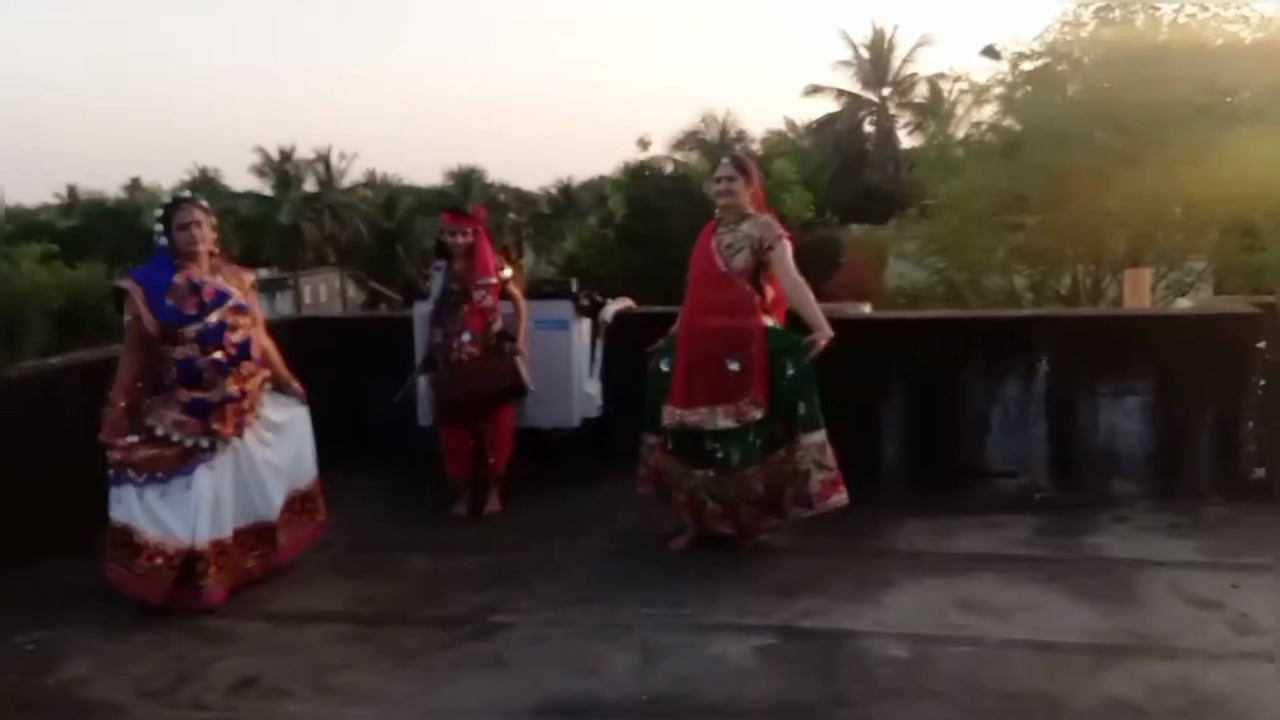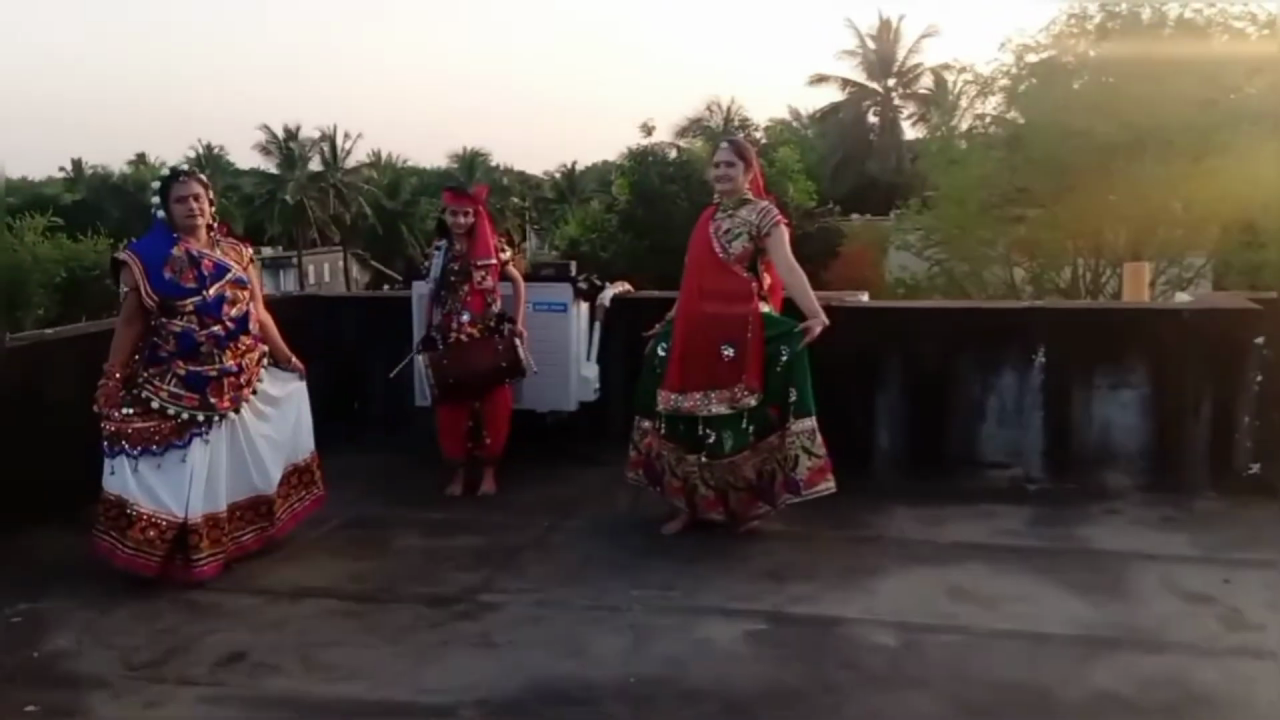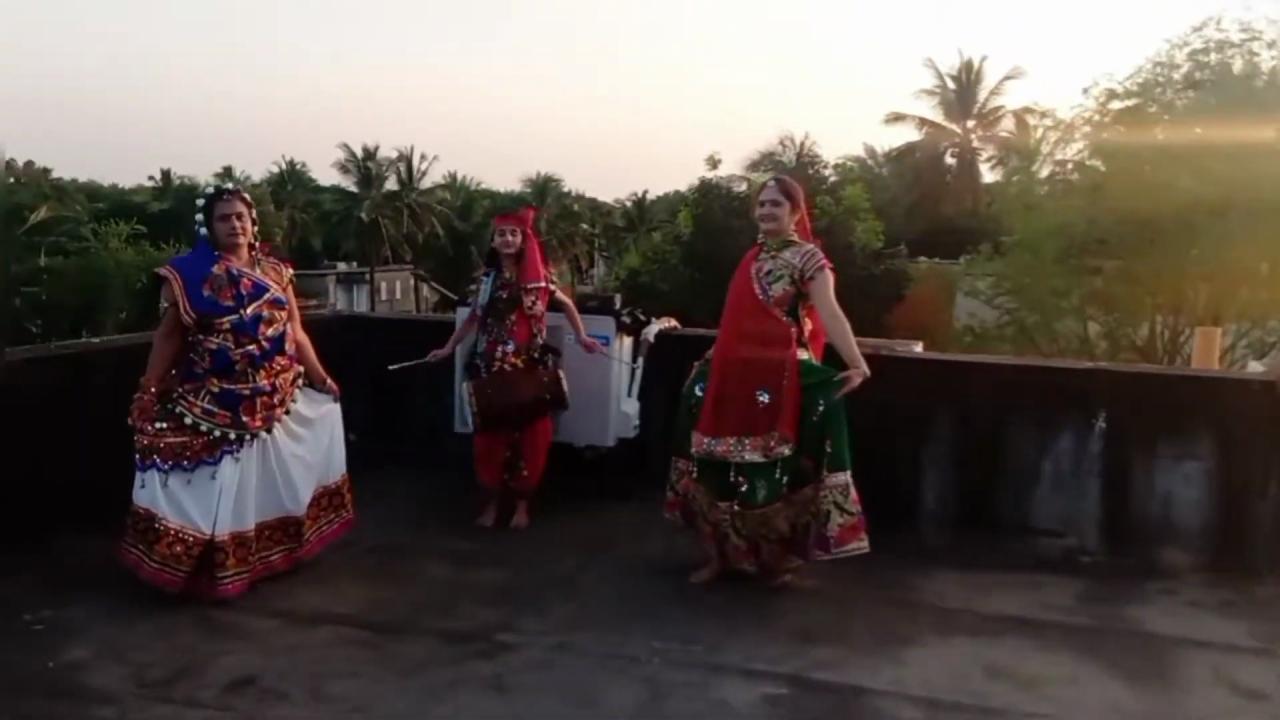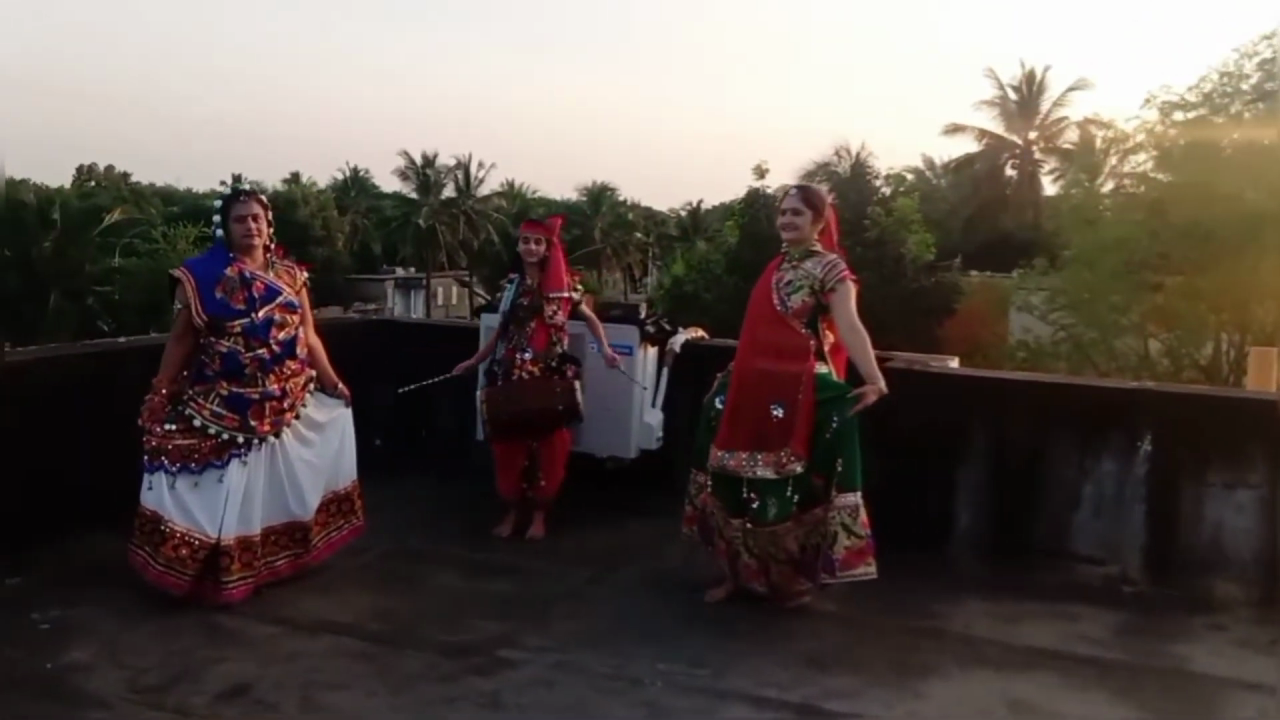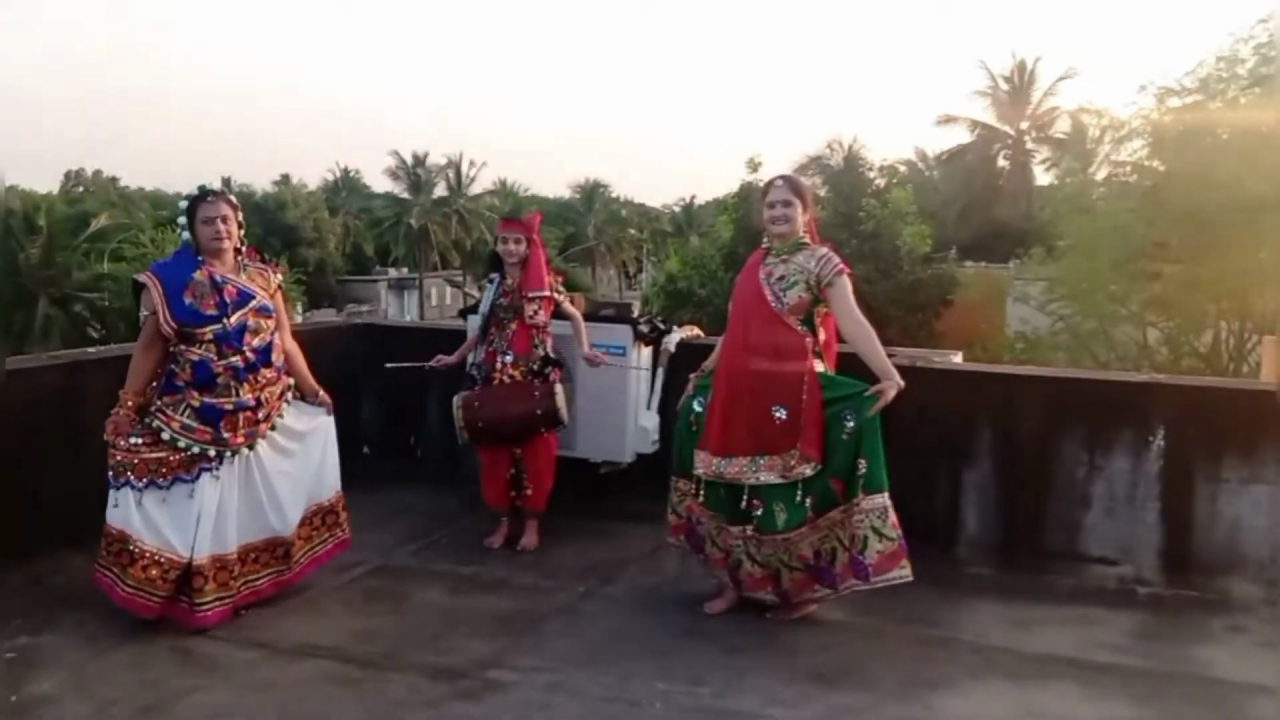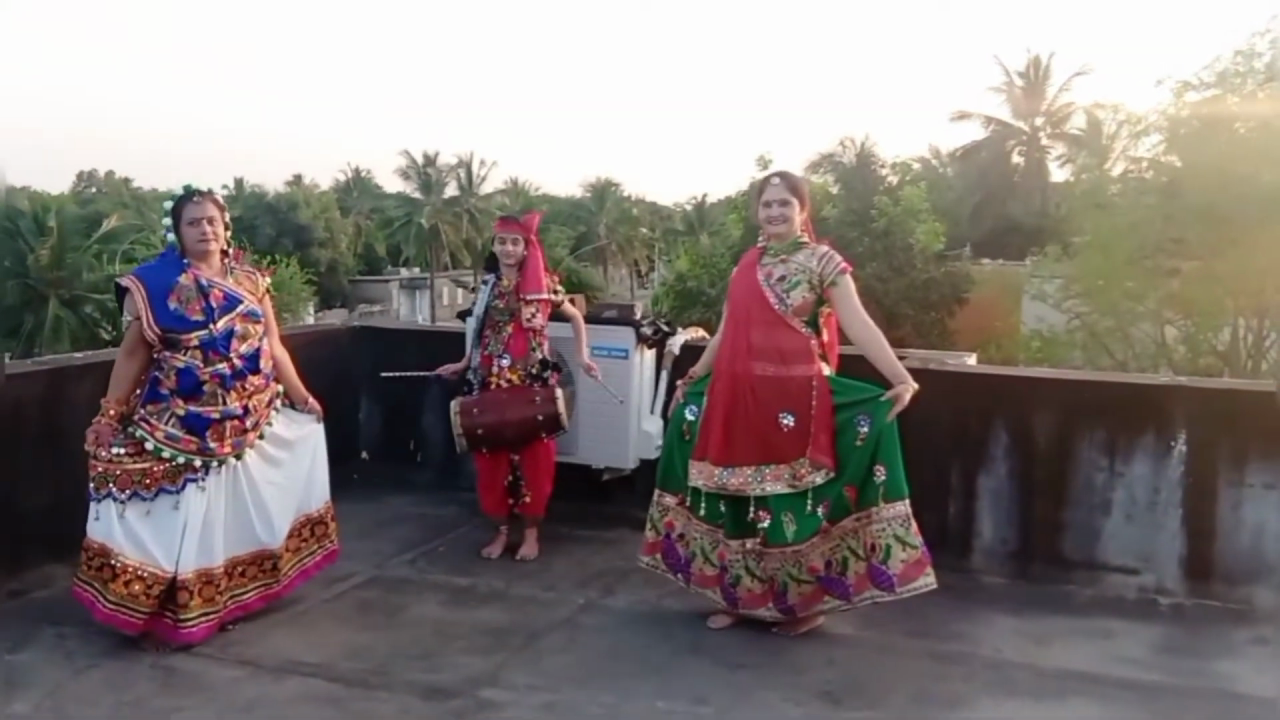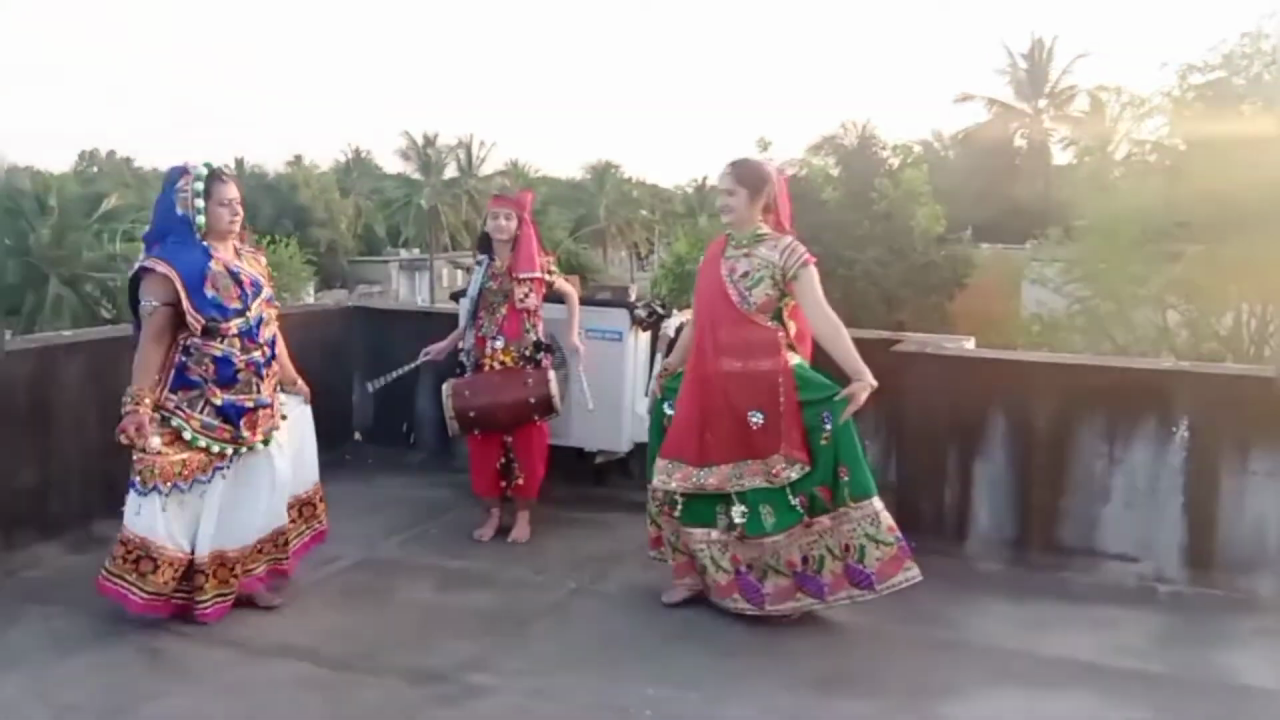
dt=0.7s
person 1, frame 1
left shoulder: (237, 278)
right shoulder: (150, 286)
left elbow: (260, 338)
right elbow: (135, 351)
left wrist: (286, 382)
right wrist: (117, 409)
left hip: (243, 407)
right hip: (183, 415)
left knee: (242, 490)
right knee: (191, 497)
left ankle: (245, 562)
right ankle: (199, 575)
person 1, frame 2
left shoulder: (236, 253)
right shoulder: (148, 258)
left elbow: (257, 312)
right elbow: (130, 321)
left wrist: (285, 358)
right wrist: (112, 380)
left hip: (238, 381)
right hip: (178, 387)
left knee: (236, 465)
right knee: (186, 470)
left ankle: (237, 535)
right ankle: (190, 549)
person 1, frame 3
left shoulder: (276, 272)
right shoulder: (189, 274)
left elbow: (295, 332)
right elbow: (169, 336)
left wrist: (321, 380)
right wrist: (148, 395)
left hip: (273, 401)
right hip: (212, 404)
left knee: (267, 483)
right knee: (217, 487)
left ankle: (267, 555)
right ankle: (219, 567)
person 1, frame 4
left shoulder: (290, 275)
right shoulder: (202, 276)
left elbow: (308, 336)
right elbow: (181, 339)
left wrist: (332, 383)
right wrist: (159, 396)
left hip: (284, 404)
right hip: (222, 407)
left knee: (276, 486)
right knee: (224, 489)
left ankle: (272, 562)
right ankle: (223, 572)
person 1, frame 5
left shoulder: (263, 277)
right shoulder: (169, 280)
left elbow: (284, 341)
right elbow: (149, 347)
left wrist: (311, 390)
right wrist: (127, 409)
left hip: (259, 415)
right hip: (194, 419)
left knee: (250, 503)
right knee: (197, 506)
left ankle: (245, 584)
right ankle: (194, 596)
person 1, frame 6
left shoulder: (251, 280)
right shoulder: (154, 284)
left elbow: (273, 346)
right elbow: (133, 354)
left wrist: (301, 397)
right wrist: (109, 417)
left hip: (247, 423)
right hip: (180, 427)
left knee: (236, 514)
right knee: (180, 518)
left ankle: (227, 602)
right ankle: (167, 616)
person 1, frame 7
left shoulder: (250, 260)
right shoulder: (171, 266)
left elbow: (268, 327)
right elbow: (154, 341)
left wrist: (291, 379)
right wrist: (139, 406)
left hip: (253, 405)
right hip: (198, 409)
left knee: (262, 489)
right knee: (196, 500)
left ankle: (248, 578)
right ankle: (186, 591)
person 2, frame 1
left shoulder: (765, 228)
right shoulder: (709, 231)
left elbow: (789, 280)
left wrist: (820, 327)
right wrist: (675, 335)
left hip: (747, 343)
right hip: (700, 345)
left knee: (747, 433)
right knee: (694, 433)
left ankle: (752, 517)
right ankle: (698, 517)
person 2, frame 2
left shoulder: (763, 213)
right shoulder: (707, 217)
left elbow: (786, 266)
left wrist: (815, 313)
right wrist: (672, 319)
left hip: (742, 330)
right hip: (696, 330)
left knee: (741, 418)
right knee: (689, 418)
left ankle: (745, 503)
right ankle: (690, 503)
person 2, frame 3
left shoulder: (808, 257)
right shoulder: (752, 257)
left elbow: (829, 313)
left wrist: (857, 365)
right wrist: (712, 360)
left hip: (781, 376)
right hip: (734, 374)
left knee: (776, 468)
right knee: (723, 466)
left ankle: (777, 557)
right ankle: (723, 552)
person 2, frame 4
left shoulder: (830, 268)
right shoulder: (775, 267)
left elbow: (849, 327)
left wrist: (874, 379)
right wrist: (732, 375)
left hip: (800, 391)
right hip: (755, 388)
left knee: (792, 483)
right knee: (743, 479)
left ankle: (795, 577)
right ankle: (741, 571)
person 2, frame 5
left shoulder: (822, 262)
right shoulder: (753, 263)
left elbow: (851, 323)
left wrist: (888, 375)
right wrist: (704, 374)
left hip: (793, 391)
right hip: (741, 390)
left knee: (791, 486)
right knee: (736, 485)
left ankle: (799, 588)
right ankle: (739, 580)
person 2, frame 6
left shoulder: (823, 261)
right shoulder: (745, 265)
left elbow: (858, 325)
right elbow: (726, 333)
left wrist: (900, 378)
right wrist: (692, 379)
left hip: (797, 396)
right hip: (740, 395)
left knee: (797, 496)
right knee: (738, 495)
left ankle: (806, 601)
right ankle: (739, 595)
person 2, frame 7
left shoulder: (786, 253)
right shoulder: (715, 252)
left elbow: (820, 318)
left wrist: (860, 375)
right wrist: (670, 369)
left hip: (766, 387)
right hip: (711, 387)
left knee: (776, 483)
right knee: (699, 479)
left ankle: (793, 587)
right ankle: (697, 573)
person 3, frame 1
left shoulder: (492, 266)
right shoulder: (440, 270)
left elbow: (518, 300)
right elbow: (435, 315)
left wrist: (519, 342)
right wrist: (430, 357)
left hip: (489, 357)
right hip: (450, 360)
left knee: (494, 422)
right knee: (455, 424)
left ankle: (494, 490)
right ankle: (462, 492)
person 3, frame 2
left shoulder: (492, 247)
right shoulder: (439, 250)
left elbow: (517, 281)
right elbow: (432, 295)
left wrist: (517, 322)
right wrist: (427, 335)
left hip: (487, 337)
right hip: (449, 339)
left knee: (491, 404)
right knee: (452, 405)
left ankle: (489, 471)
right ankle: (458, 472)
person 3, frame 3
left shoulder: (539, 275)
right shoulder: (486, 278)
left elbow: (566, 303)
right elbow: (473, 317)
left wrist: (582, 336)
right wrist: (448, 348)
left hip: (530, 367)
right hip: (492, 365)
left knee: (530, 434)
right knee: (491, 433)
left ankle: (522, 504)
right ankle: (491, 503)
person 3, frame 4
left shoulder: (563, 284)
right shoulder: (511, 284)
left elbow: (589, 318)
right elbow: (503, 330)
left wrist: (606, 350)
right wrist: (475, 360)
left hip: (550, 374)
right hip: (511, 372)
left knee: (548, 443)
right knee: (509, 442)
left ankle: (539, 514)
right ankle: (511, 511)
person 3, frame 5
left shoulder: (545, 283)
right shoulder: (493, 284)
left elbow: (574, 315)
left wrist: (584, 349)
right wrist: (455, 357)
left hip: (535, 377)
right hip: (495, 376)
left knee: (535, 449)
right knee: (497, 448)
left ankle: (531, 524)
right ankle: (503, 521)
person 3, frame 6
left shoulder: (542, 284)
right shoulder: (486, 286)
left elbow: (575, 317)
left wrist: (583, 356)
right wrist: (463, 365)
left hip: (532, 381)
right hip: (491, 381)
left knee: (533, 454)
right knee: (493, 454)
left ankle: (530, 533)
right ankle: (501, 531)
person 3, frame 7
left shoulder: (537, 263)
right shoulder: (482, 266)
left elbow: (570, 295)
left wrist: (573, 337)
right wrist: (448, 343)
left hip: (526, 362)
right hip: (485, 362)
left knee: (525, 436)
right knee: (485, 436)
left ankle: (523, 515)
right ankle: (493, 512)
